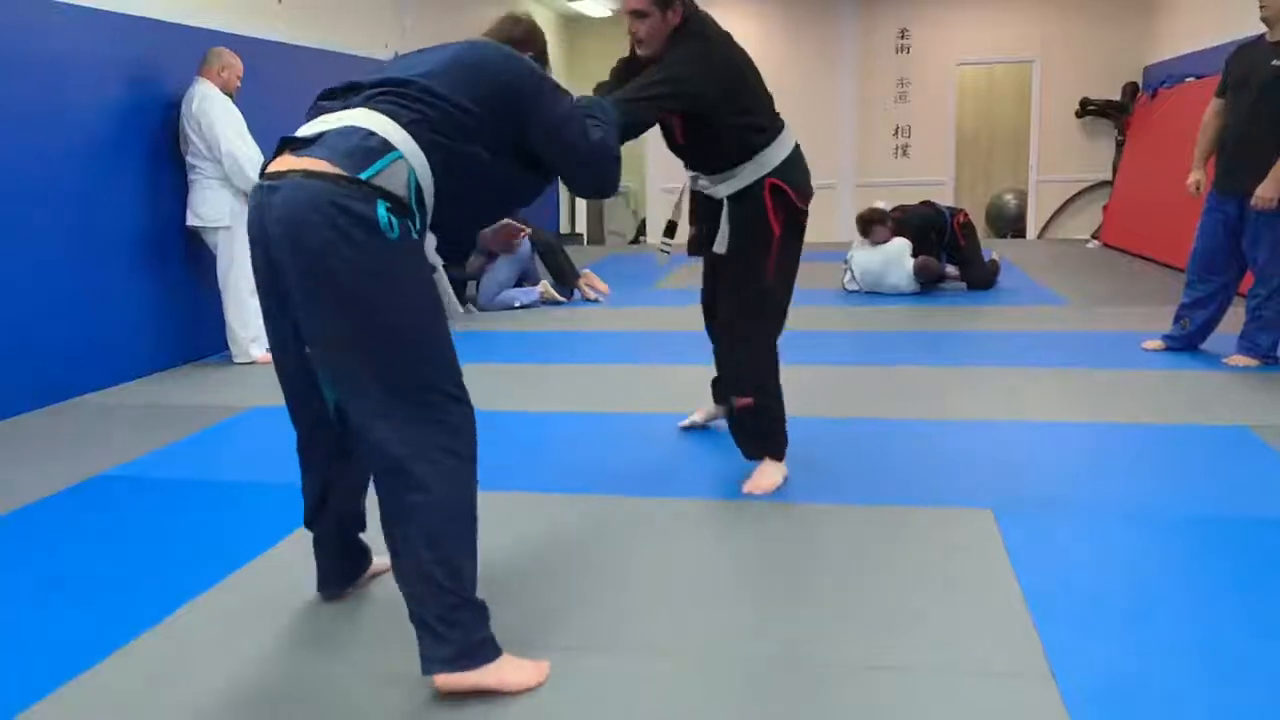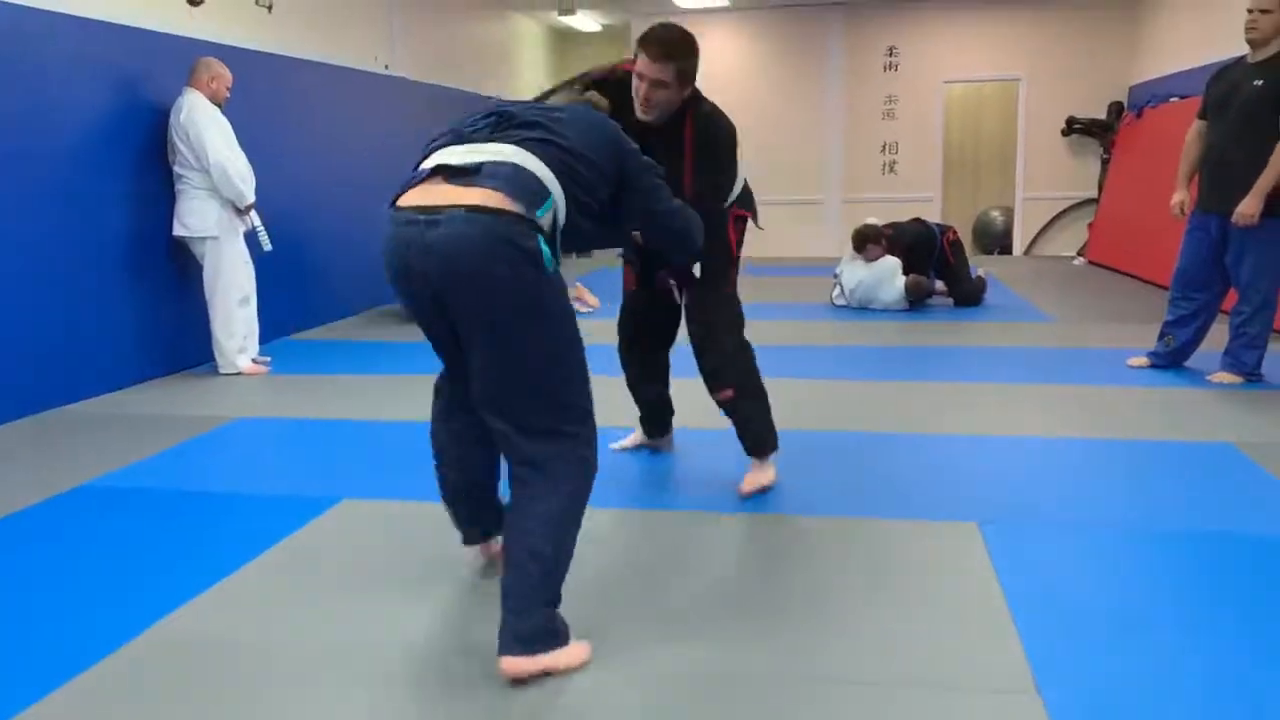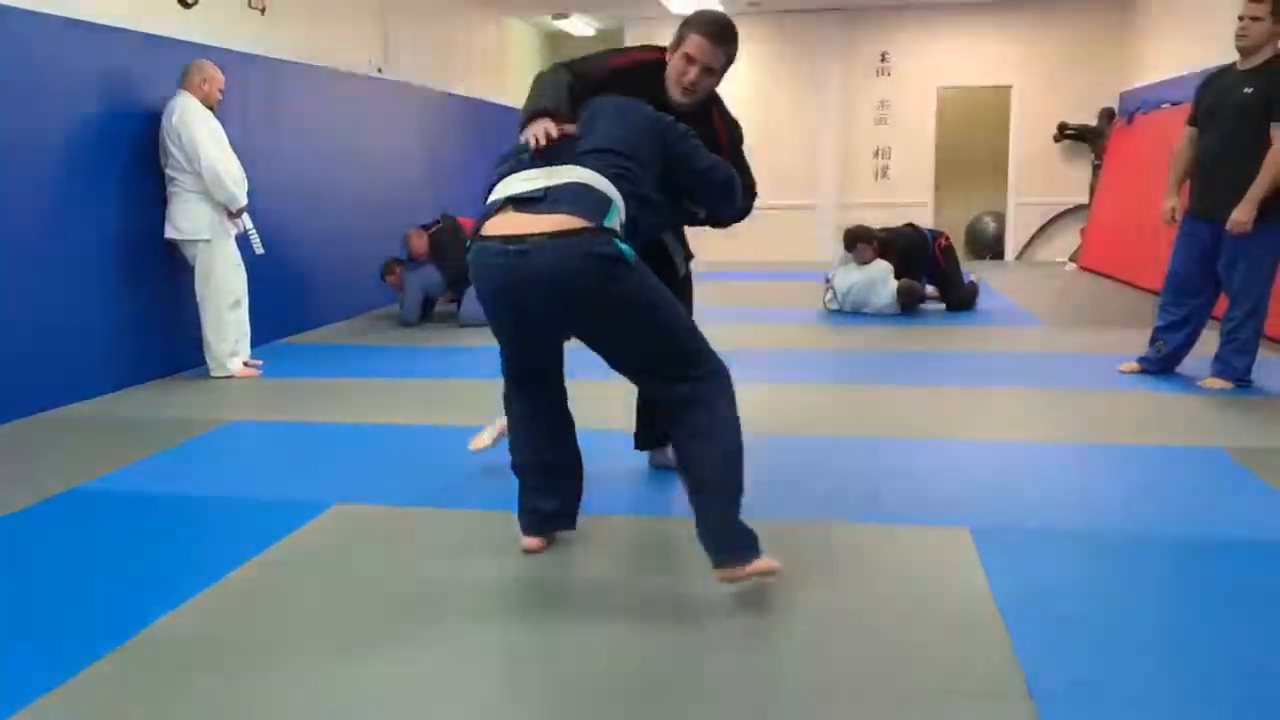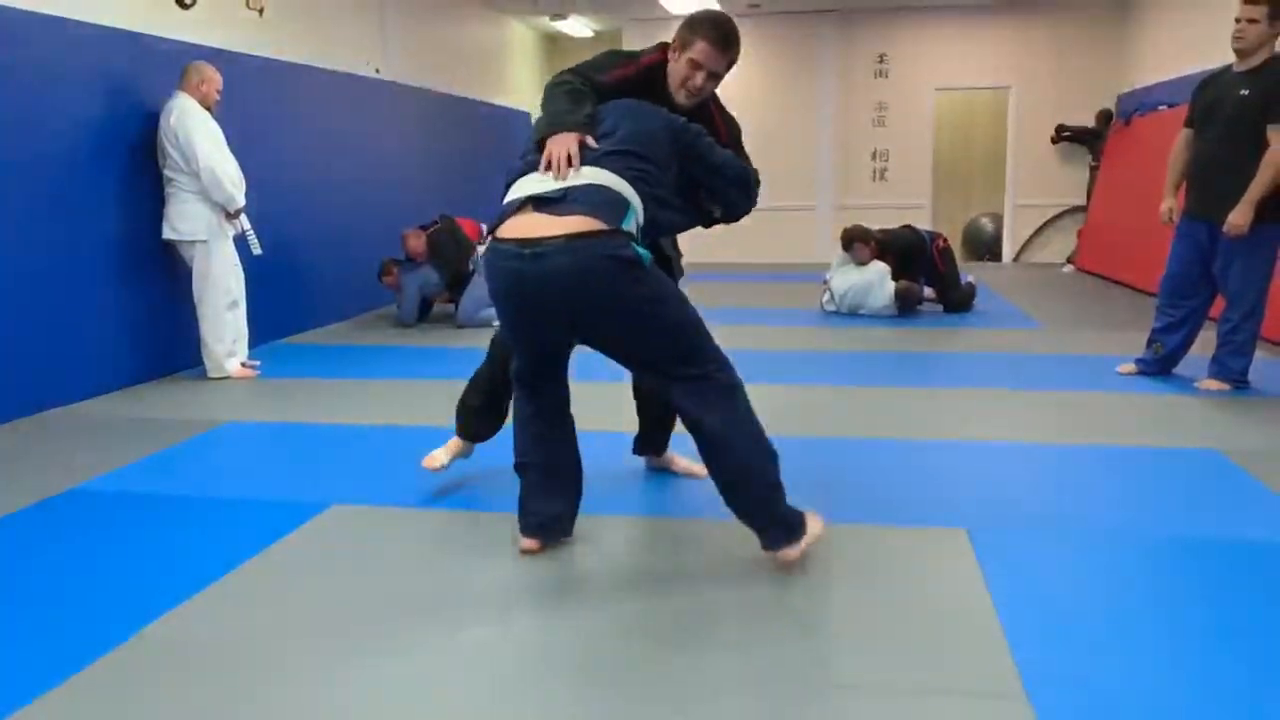
dt=0.5s
person 1, frame 1
left shoulder: (423, 66)
right shoulder: (517, 74)
right elbow: (596, 173)
left wrist: (473, 233)
right wrist: (597, 112)
left hip: (274, 199)
right hip: (346, 214)
left knee: (327, 402)
right knee: (430, 427)
left ankle: (341, 563)
right ankle: (457, 647)
person 1, frame 2
left shoulder: (500, 115)
right shoulder: (606, 138)
right elbow: (682, 237)
right wrist: (632, 226)
left hip: (407, 229)
right hip: (494, 237)
left knee: (466, 381)
right knee: (554, 440)
left ankle: (480, 526)
right ankle: (530, 635)
person 1, frame 3
right shoulder: (646, 120)
right elbow: (724, 192)
right wrist: (684, 206)
left hip: (492, 255)
right hip: (576, 253)
left knee: (531, 381)
right knee: (698, 380)
left ankle: (541, 519)
right ankle: (732, 548)
person 1, frame 4
right shoulder: (662, 123)
right elbow: (740, 184)
right wrist: (708, 210)
left hip: (508, 259)
right hip: (593, 258)
left knee: (537, 384)
right knee: (705, 382)
left ankle: (540, 523)
right ankle: (782, 528)
person 2, frame 1
left shoulder: (696, 53)
right shoulder: (671, 40)
left elbow: (632, 108)
right elbow: (625, 86)
right wrist: (596, 101)
left hip: (767, 189)
right hip: (726, 190)
left knee: (749, 319)
right knee: (719, 307)
left ankle: (769, 454)
right ankle: (728, 399)
person 2, frame 2
left shoulder: (711, 129)
right shoulder: (614, 87)
left hip: (712, 220)
left knee: (715, 330)
right knee: (638, 331)
left ankle: (761, 453)
right ankle: (656, 429)
person 2, frame 3
left shoulder: (718, 127)
right shoulder: (637, 67)
left elbow: (737, 199)
right elbow: (566, 77)
left wrist: (686, 204)
right wrist: (545, 114)
left hip: (655, 233)
left ankle: (658, 443)
person 2, frame 4
left shoulder: (716, 123)
right shoulder: (634, 69)
right elbow: (570, 86)
left wrist: (705, 205)
right wrist: (564, 127)
left hip: (642, 237)
left ankle: (655, 447)
right ankle: (469, 432)
person 3, frame 1
right shoulder: (1243, 54)
right elbow: (1216, 112)
right wrist: (1198, 166)
right hip: (1227, 186)
right knee: (1207, 265)
right ankle: (1182, 335)
person 3, frame 2
right shoulder: (1224, 75)
right elbow: (1198, 134)
right wrist: (1182, 187)
right hip: (1210, 205)
right knee: (1190, 284)
left ankle: (1242, 365)
right ankle: (1166, 352)
person 3, frame 3
right shoulder: (1214, 81)
right elbow: (1189, 140)
right wrist: (1173, 192)
right hip: (1202, 211)
left knee: (1245, 297)
right knee: (1181, 288)
left ankle: (1231, 372)
right ankle: (1158, 358)
person 3, frame 4
right shoulder: (1211, 83)
right elbow: (1185, 142)
left wrist: (1248, 205)
right wrist: (1170, 194)
left hip: (1247, 216)
right hip: (1198, 212)
left knee: (1241, 298)
right knee: (1178, 289)
left ankle: (1228, 372)
right ankle: (1155, 359)
person 4, frame 1
left shoulder: (200, 98)
right shoulder: (211, 101)
right elbow: (232, 151)
left wrist: (251, 187)
right wrist: (257, 187)
left hip: (223, 201)
right hip: (225, 203)
left knee: (250, 272)
right knee: (241, 277)
left ankle: (257, 339)
right ankle: (248, 348)
person 4, frame 2
left shoulder: (189, 109)
right shoulder: (199, 110)
right elbow: (220, 162)
left wrist: (239, 200)
right wrist: (245, 198)
left hip: (212, 211)
right hip: (212, 214)
left knee: (239, 282)
right knee: (229, 287)
left ankle: (244, 350)
right ankle: (233, 359)
person 4, frame 3
left shoulder: (183, 111)
right shoulder: (190, 113)
right elbow: (211, 164)
left wrist: (231, 201)
right wrist: (236, 200)
left hip: (205, 214)
right hip: (204, 217)
left knee: (231, 286)
right knee: (220, 291)
left ankle: (235, 353)
right ankle: (225, 362)
person 4, frame 4
left shoulder: (182, 112)
right shoulder: (187, 113)
right elbow: (209, 164)
left wrist: (229, 202)
right wrist: (234, 201)
left hip: (204, 215)
right hip: (201, 218)
left knee: (229, 286)
right knee: (218, 291)
left ankle: (233, 354)
right ankle: (222, 363)
